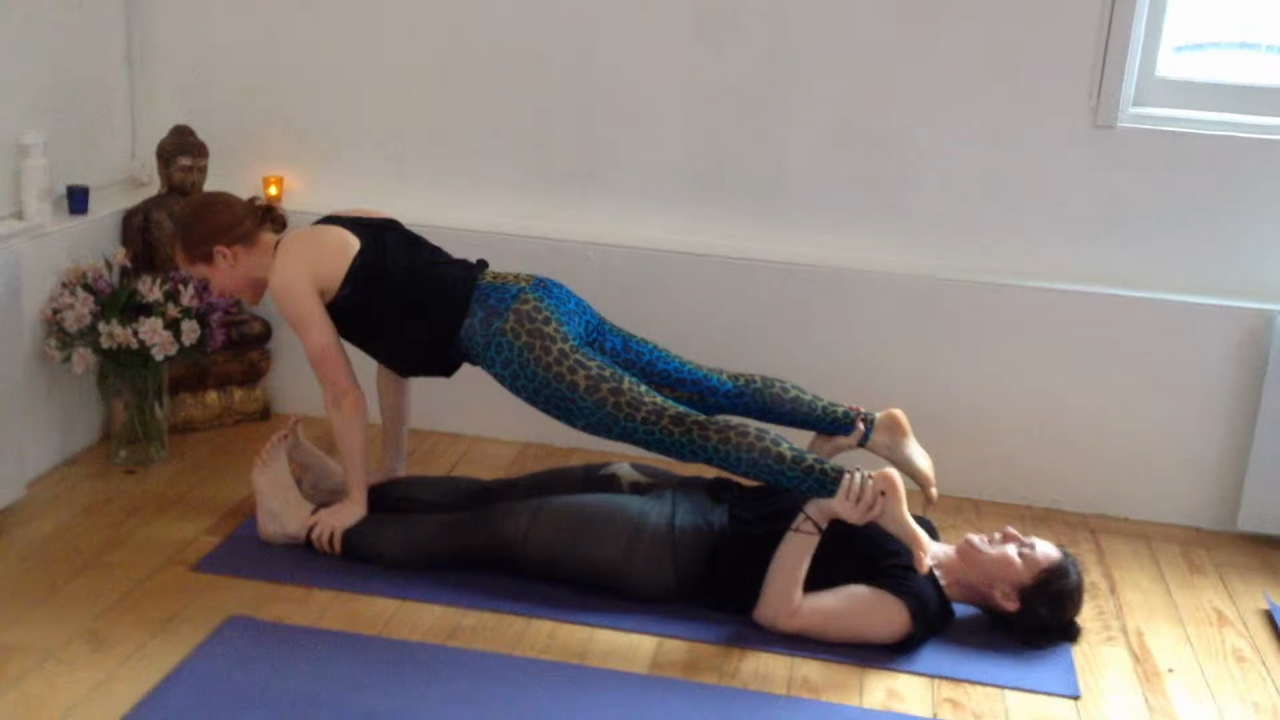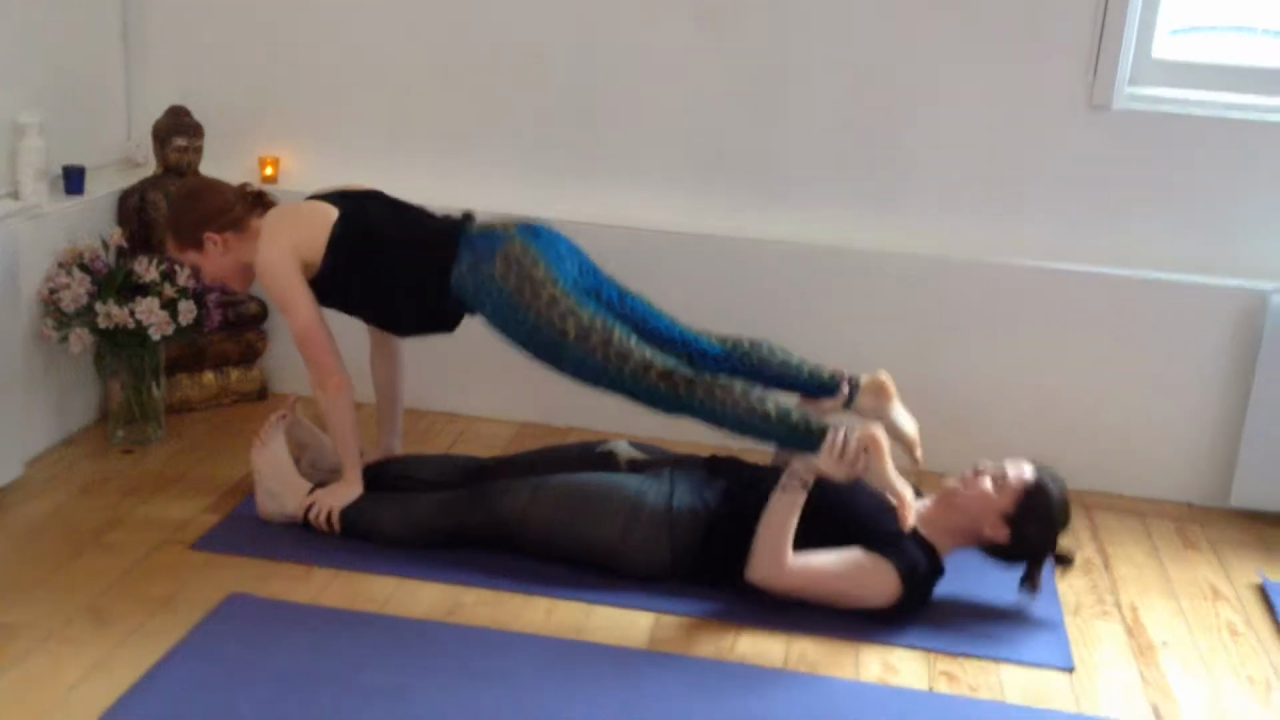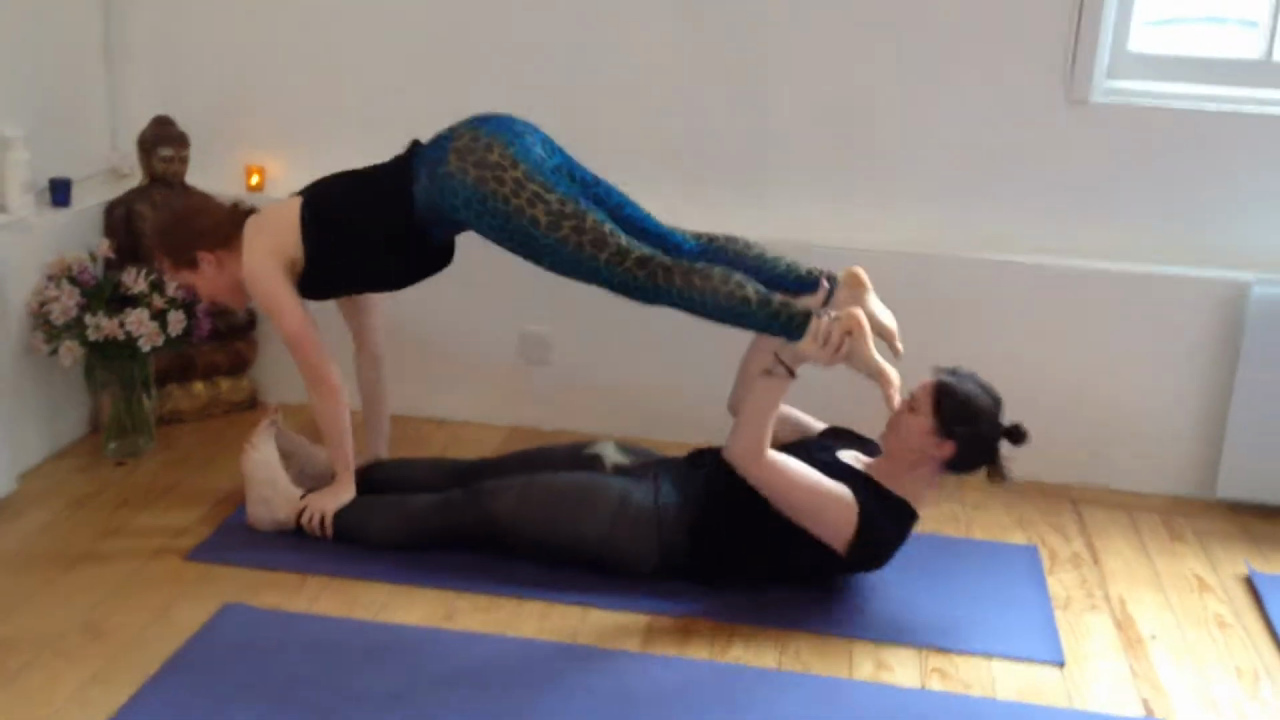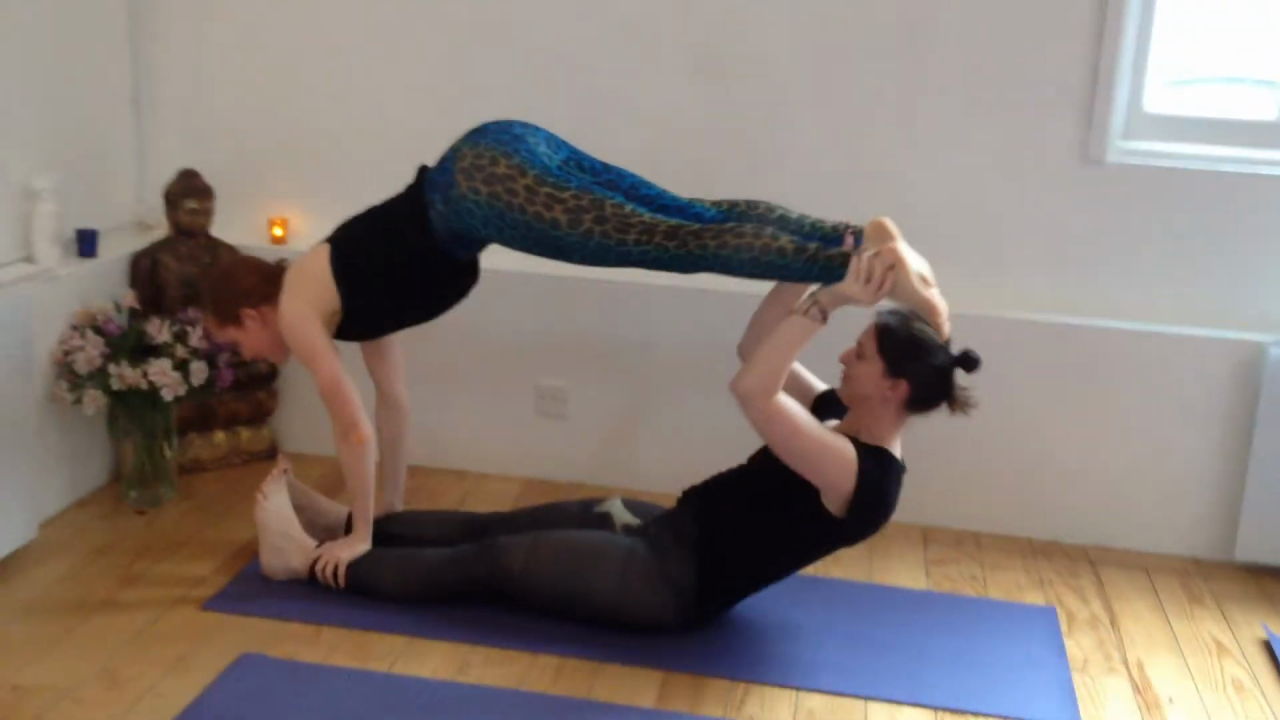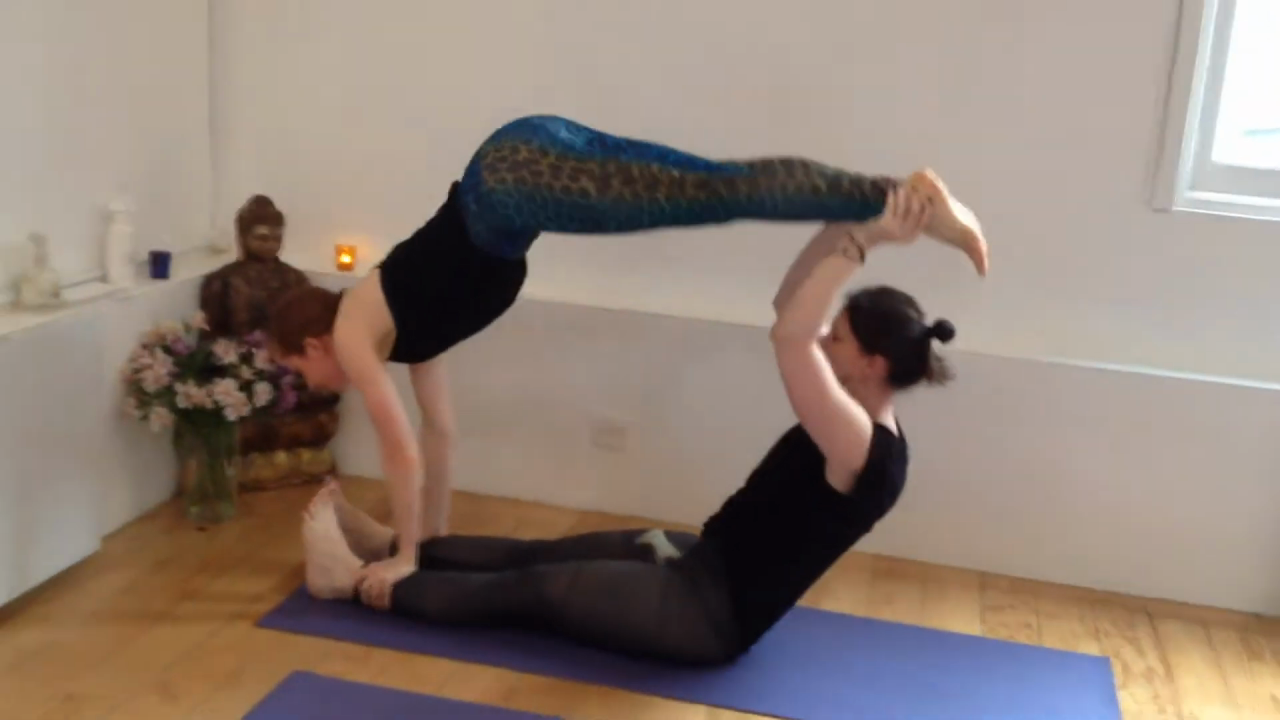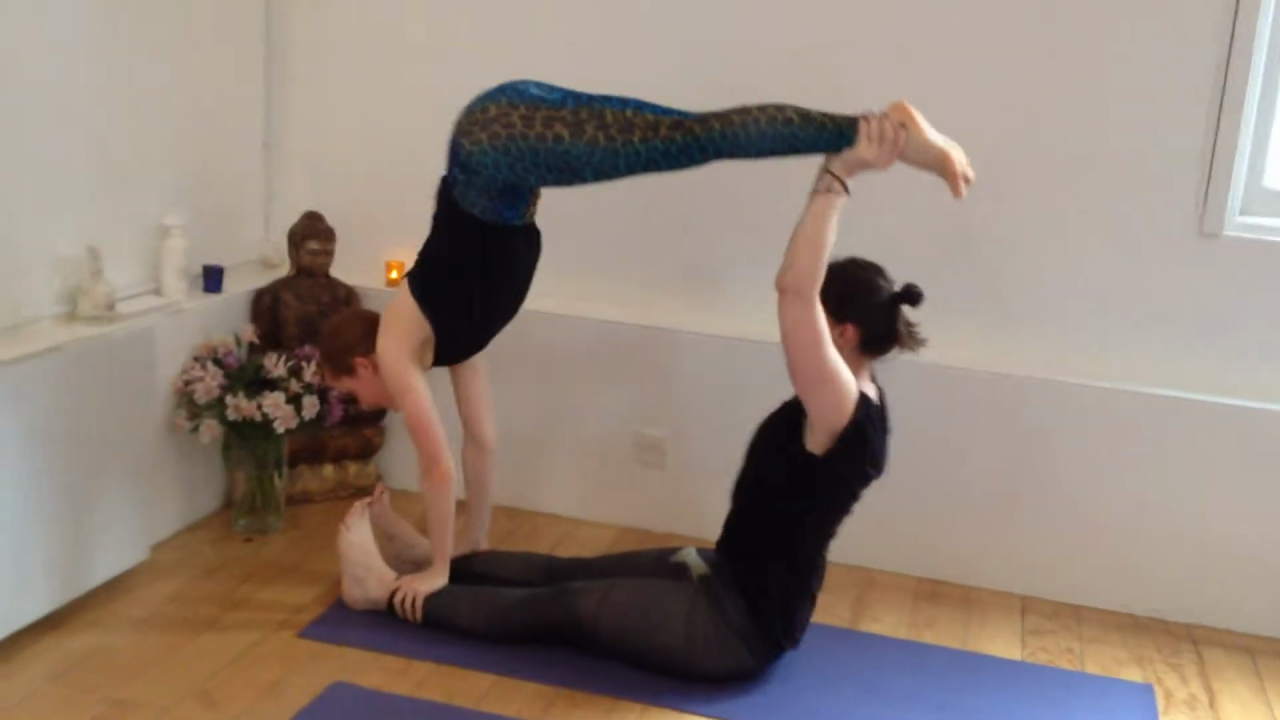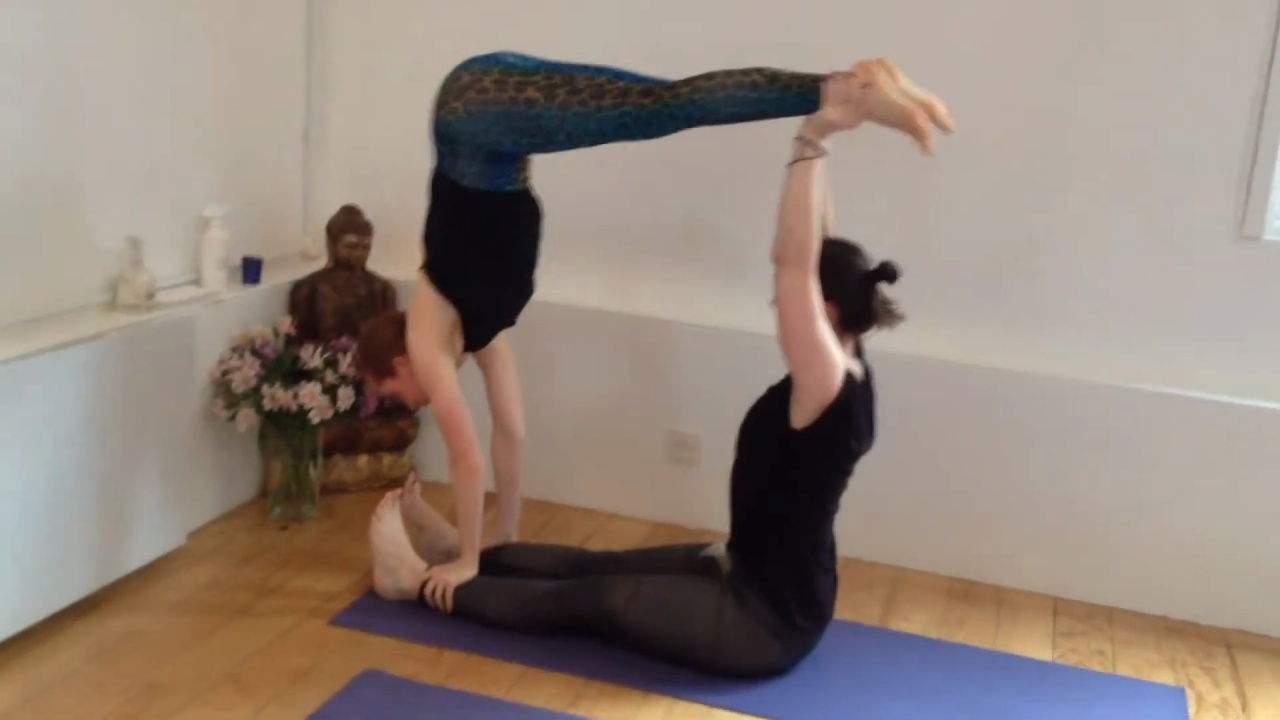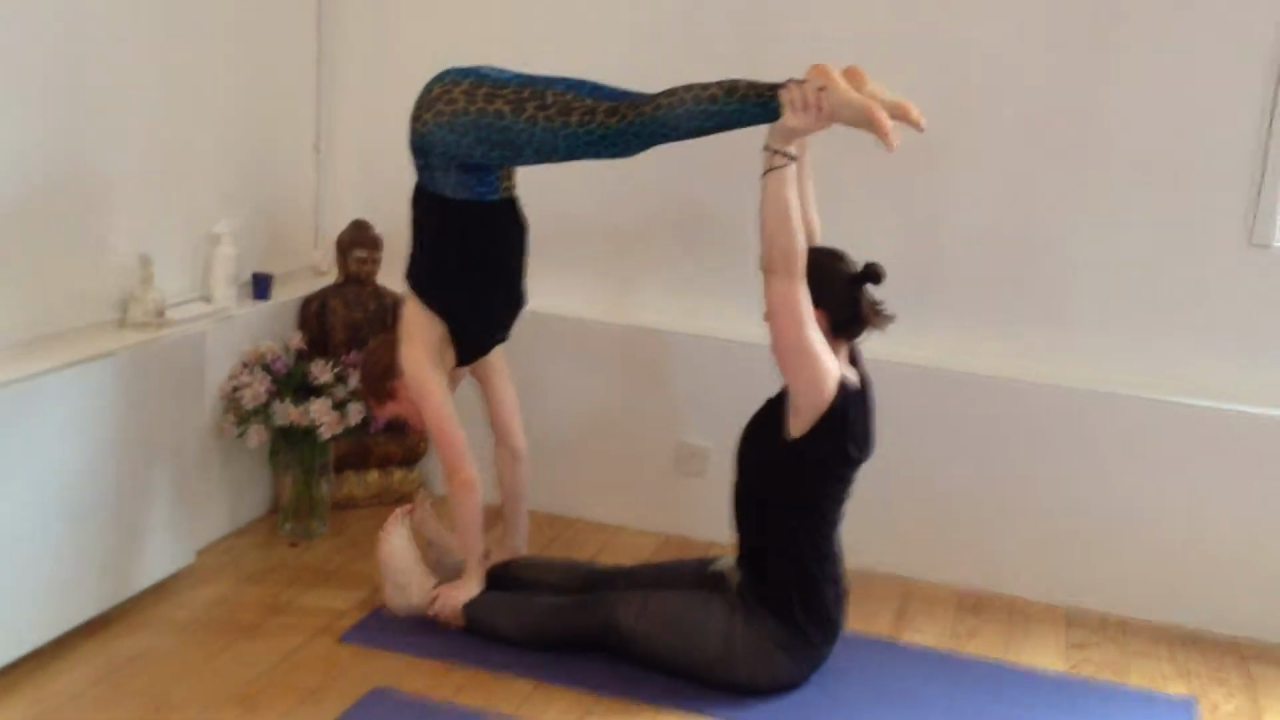
dt=0.3s
person 1, frame 1
left shoulder: (915, 607)
right shoulder: (919, 536)
left elbow: (776, 609)
left wrist: (823, 513)
left hip: (678, 555)
right hip: (697, 502)
left knee: (486, 531)
right knee: (492, 492)
left ankle: (312, 528)
right ankle: (344, 489)
person 1, frame 2
left shoulder: (905, 569)
right shoulder: (907, 501)
left elbow: (765, 568)
left wrist: (808, 469)
left hip: (672, 532)
right hip: (693, 480)
left knee: (484, 510)
right knee: (487, 473)
left ankle: (312, 507)
right ankle: (345, 469)
person 1, frame 3
left shoulder: (873, 520)
right shoulder: (862, 452)
left elbow: (745, 453)
right elbow: (742, 403)
left wrist: (792, 359)
right wrist: (777, 327)
left hip: (666, 531)
right hip: (670, 480)
left knee: (475, 510)
right knee: (472, 474)
left ankle: (304, 515)
right ankle: (331, 476)
person 1, frame 4
left shoulder: (865, 478)
right shoulder: (840, 417)
left elbow: (751, 392)
right elbow: (754, 350)
left wrist: (826, 304)
left hip: (670, 583)
right hip: (667, 531)
left knee: (488, 563)
right knee: (483, 529)
left ankle: (316, 562)
right ankle: (343, 522)
person 1, frame 5
left shoulder: (869, 454)
right shoulder: (860, 421)
left elbow: (790, 339)
right elbow: (792, 311)
left wrist: (860, 242)
right wrist: (842, 228)
left hip: (715, 615)
right hip: (707, 566)
left knee: (531, 589)
right knee: (528, 555)
left ankle: (361, 584)
right ankle: (392, 548)
person 1, frame 6
left shoulder: (847, 416)
right shoulder: (852, 397)
left elbow: (794, 291)
right elbow: (805, 284)
left wrist: (841, 173)
right wrist: (840, 165)
left hip: (739, 627)
right hip: (730, 579)
left knee: (565, 607)
right knee: (563, 575)
left ankle: (397, 594)
right ankle: (428, 563)
person 1, frame 7
left shoulder: (829, 389)
right shoulder: (846, 369)
left elbow: (795, 263)
right elbow: (807, 255)
left wrist: (813, 140)
right wrist: (817, 137)
left hip: (767, 622)
right hip: (756, 576)
left knee: (591, 600)
right knee: (594, 567)
left ankle: (423, 583)
person 1, frame 8
left shoulder: (824, 395)
right shoulder: (844, 377)
left elbow: (781, 272)
right elbow: (802, 262)
left wrist: (782, 149)
right wrist: (794, 150)
left hip: (776, 637)
right hip: (766, 593)
left knee: (603, 614)
right knee: (605, 583)
left ankle: (433, 598)
right ankle: (468, 570)
person 2, frame 1
left shoulder: (288, 273)
right shoulder: (330, 234)
left elbow: (342, 392)
right elbow: (391, 349)
left wrist: (356, 498)
right wrist: (391, 470)
left hip: (514, 336)
right hip: (533, 302)
left knee: (677, 426)
right knee: (703, 390)
right ankle: (867, 427)
person 2, frame 2
left shoulder: (271, 250)
right shoulder: (314, 218)
left elbow: (328, 373)
right elbow: (385, 335)
left wrist: (352, 477)
right wrist: (388, 449)
left hip: (504, 277)
right hip: (525, 249)
left knee: (669, 381)
right knee: (695, 352)
right ankle: (854, 389)
person 2, frame 3
left shoulder: (257, 261)
right shoulder: (296, 239)
left elbow: (323, 380)
right elbow: (370, 349)
left wrist: (342, 484)
right wrist: (374, 456)
left hip: (476, 167)
right hip: (493, 140)
left knee: (646, 270)
right knee: (664, 246)
left ankle: (824, 326)
right ankle: (831, 288)
person 2, frame 4
left shoulder: (296, 309)
right shoulder: (338, 288)
left elbow: (356, 429)
right elbow: (392, 401)
left wrist: (360, 535)
right wrist: (391, 508)
left hip: (486, 181)
right hip: (506, 154)
left knee: (677, 242)
right knee: (695, 221)
left ankle: (862, 262)
right ankle: (863, 239)
person 2, frame 5
left shoulder: (351, 337)
right shoulder: (396, 321)
left elbow: (403, 455)
right elbow: (438, 430)
left wrist: (404, 557)
right wrist: (433, 533)
left hip: (519, 169)
right hip: (533, 151)
left knee: (713, 194)
right knee: (717, 190)
left ankle: (902, 197)
right ankle: (895, 195)
person 2, frame 6
left shoulder: (396, 349)
right shoulder: (439, 328)
left elbow: (438, 467)
right elbow: (481, 440)
left wrist: (439, 569)
right wrist: (474, 546)
left knee: (693, 137)
right knee: (696, 138)
person 2, frame 7
left shoulder: (427, 341)
right shoulder: (470, 321)
left elbow: (467, 458)
right elbow: (510, 434)
left wrist: (467, 561)
right wrist: (503, 537)
left knee: (664, 106)
left ankle: (839, 89)
person 2, frame 8
left shoulder: (419, 359)
right shoulder: (465, 338)
left elbow: (462, 475)
right elbow: (514, 448)
left wrist: (472, 577)
right wrist: (513, 549)
left knee: (630, 125)
